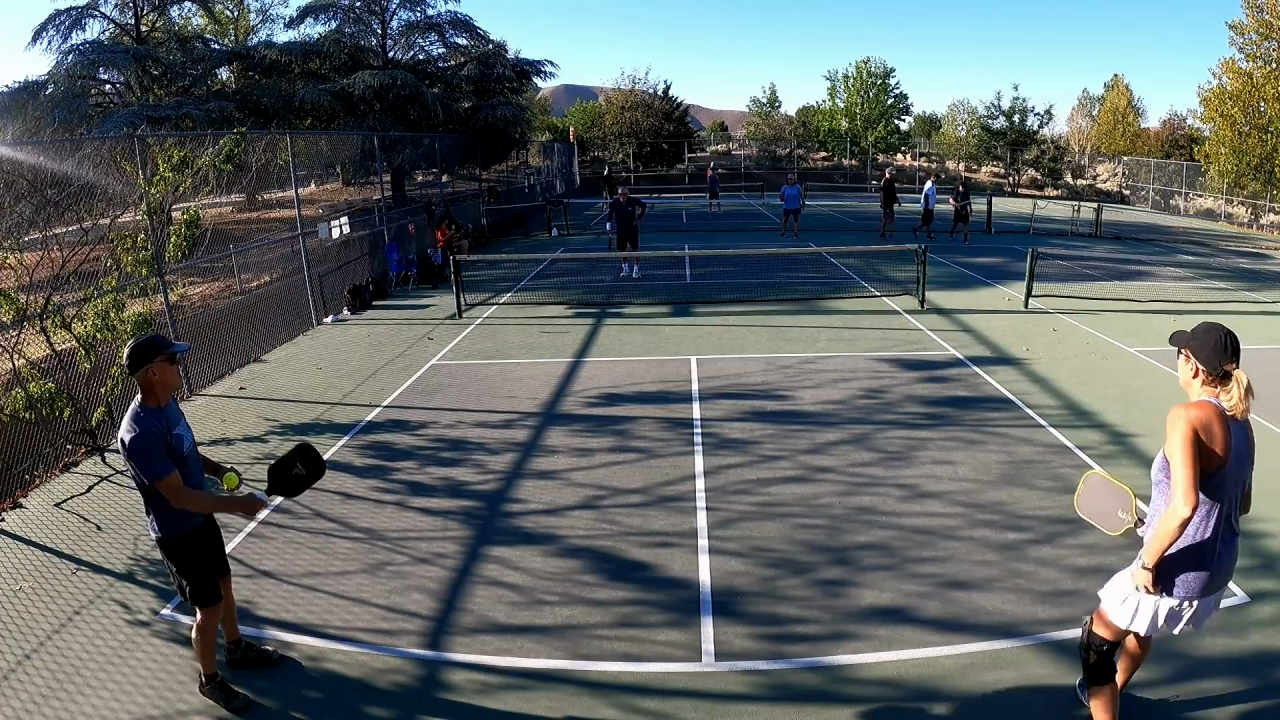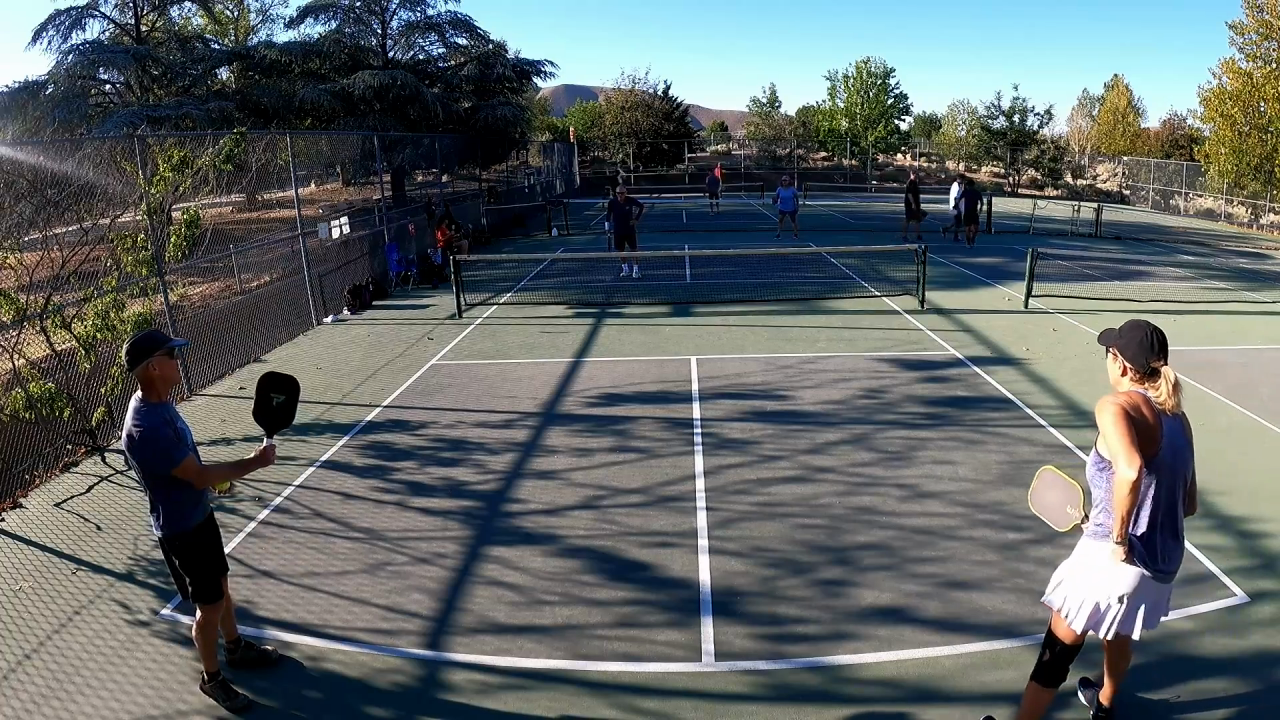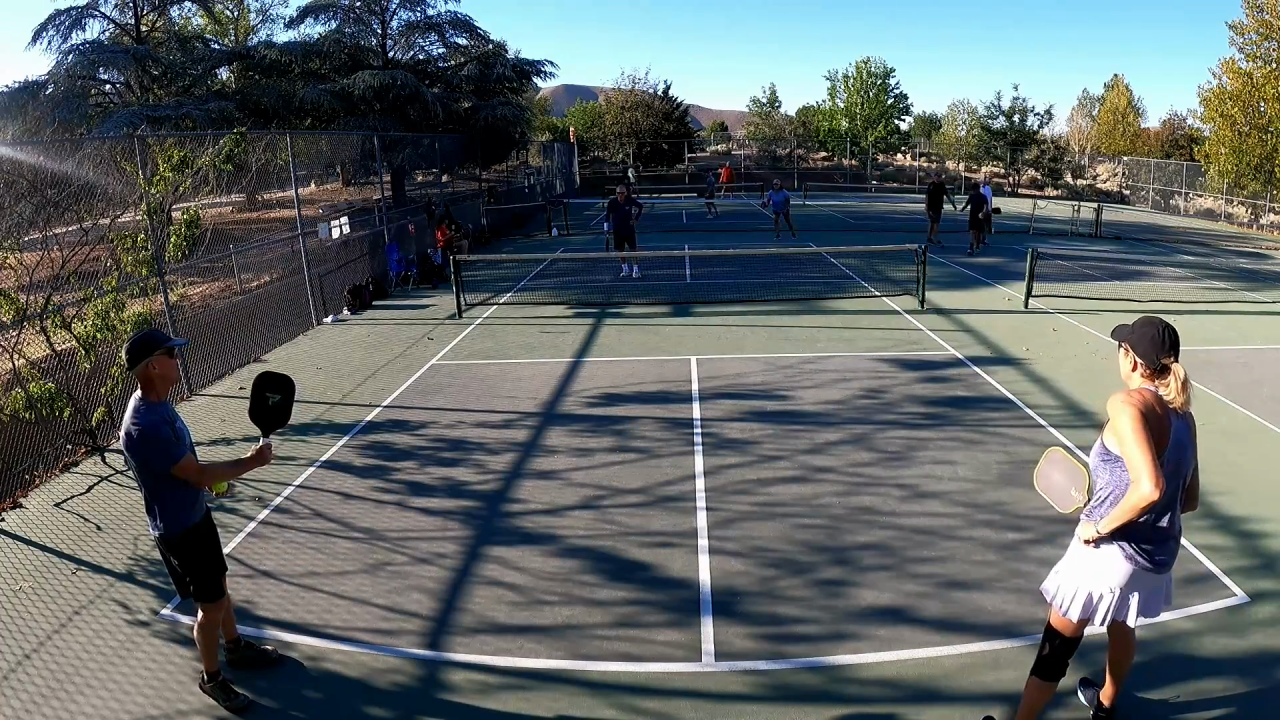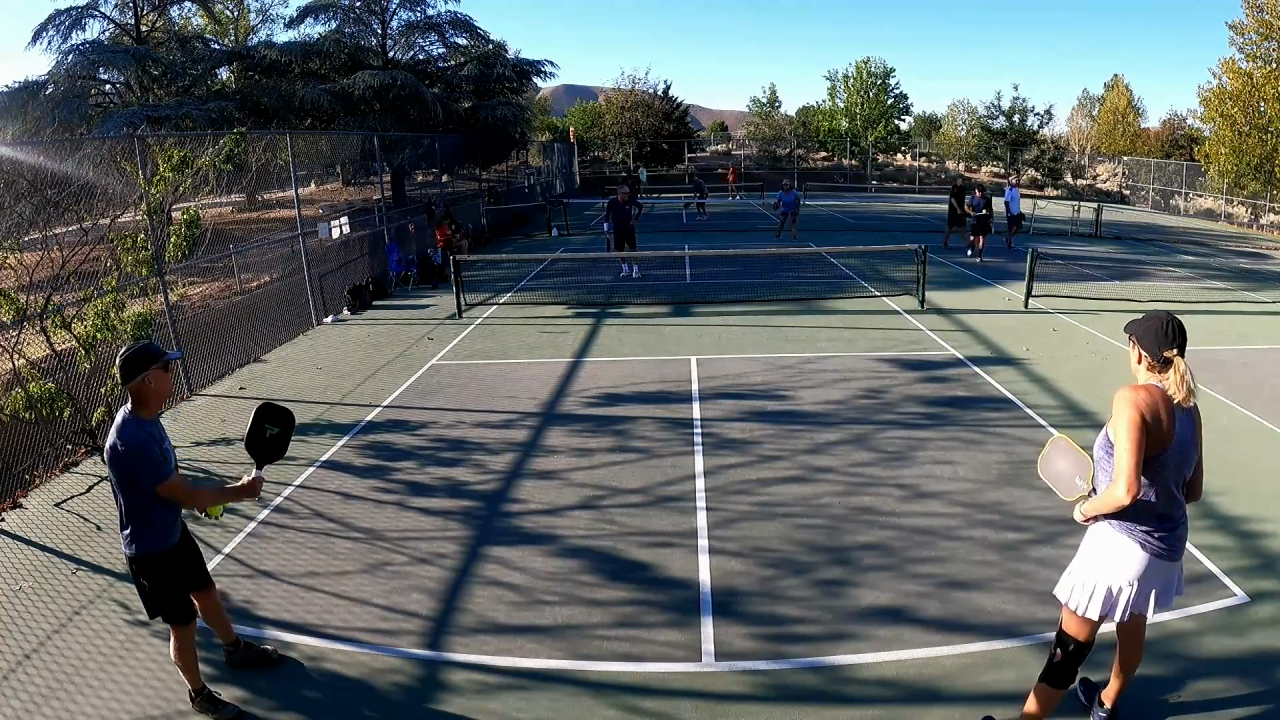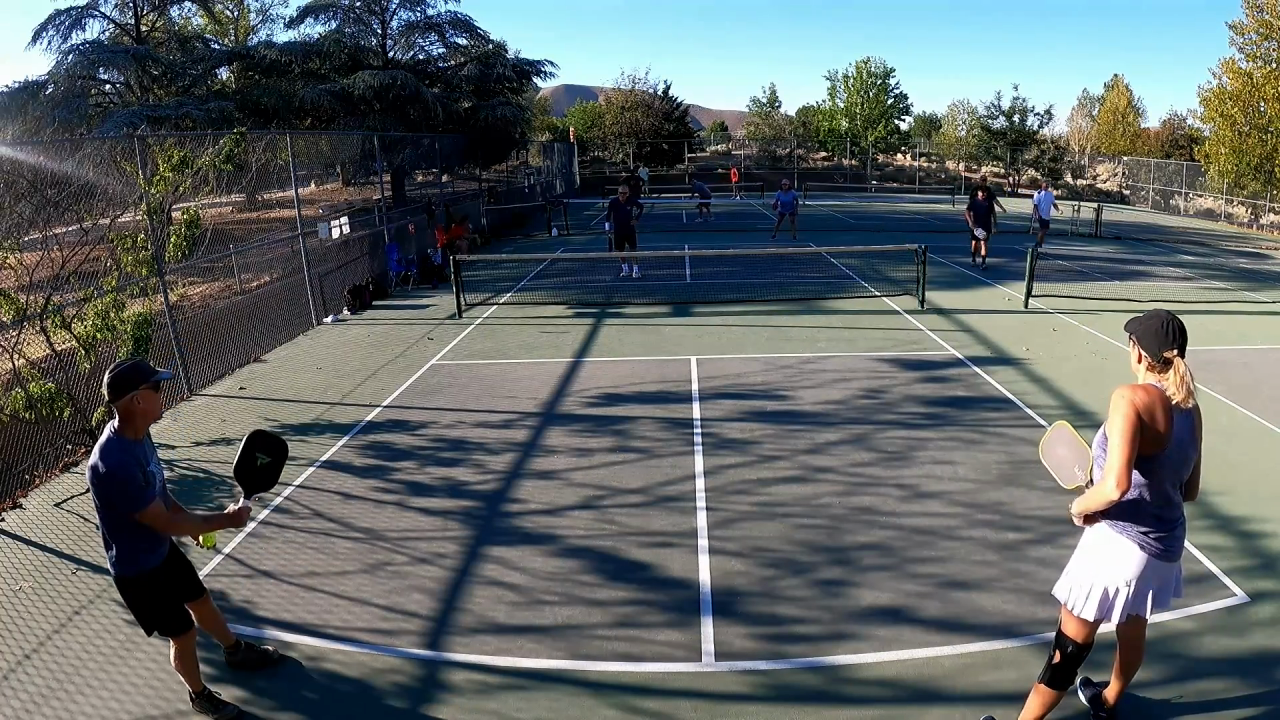
dt=0.7s
person 1, frame 1
left shoulder: (1187, 417)
right shoulder: (1239, 423)
left elbow: (1183, 506)
right elbow: (1241, 504)
left wrist: (1145, 563)
left hip: (1176, 571)
right hip: (1215, 567)
left knee: (1096, 643)
right knee: (1141, 629)
person 1, frame 2
left shoulder: (1116, 405)
right shoulder: (1177, 418)
left elbow: (1130, 471)
right elbow: (1188, 504)
left wrist: (1118, 537)
left hip: (1111, 560)
right hip: (1161, 565)
left knee: (1056, 652)
right knee: (1118, 631)
person 1, frame 3
left shoulder: (1128, 403)
right shoulder: (1183, 416)
left elbow: (1150, 489)
right elbow: (1189, 499)
left wrist: (1097, 527)
left hip: (1109, 553)
right hip: (1155, 559)
left knee: (1056, 648)
right knee: (1122, 629)
person 1, frame 4
left shoulder: (1133, 399)
right shoulder: (1189, 409)
left elbow: (1124, 490)
right elbow: (1192, 491)
left wrist: (1085, 508)
left hip: (1120, 543)
right hip: (1165, 548)
left knee: (1069, 647)
right knee: (1131, 631)
person 1, frame 5
left shoulder: (1131, 398)
right shoulder: (1190, 409)
left elbow: (1114, 489)
right elbow: (1190, 490)
left wrist: (1080, 507)
left hip: (1121, 543)
right hip: (1165, 547)
left knee: (1069, 647)
right knee: (1132, 630)
person 2, frame 1
left shoulder: (168, 403)
right shoulder: (141, 434)
right elbow: (179, 497)
left wrist: (218, 469)
right wrist: (236, 504)
left hip: (201, 518)
right hip: (178, 533)
left knee: (223, 586)
right knee: (210, 608)
left ankle: (237, 648)
right ankle: (210, 680)
person 2, frame 2
left shoulder: (159, 402)
right shoulder: (146, 426)
right elbow: (199, 476)
left wrist: (217, 475)
right wrist: (253, 462)
left hip: (199, 514)
right hip: (181, 530)
left knee: (220, 585)
right knee: (210, 606)
left ankle: (236, 648)
right ankle: (211, 678)
person 2, frame 3
left shoulder: (157, 403)
right shoulder: (145, 425)
right elbow: (198, 475)
left wrist: (210, 475)
right wrist: (251, 462)
left hip: (195, 514)
right hip: (177, 529)
left knee: (219, 586)
right knee: (212, 604)
left ankle: (236, 648)
right ankle: (211, 677)
person 2, frame 4
left shoulder: (146, 417)
right shoulder: (132, 442)
right elbow: (184, 496)
left wrist: (201, 496)
right wrist: (239, 491)
left hip: (174, 531)
right hip: (151, 550)
left knee: (206, 593)
right knee: (183, 625)
left ankle: (235, 648)
person 2, frame 5
left shoulder: (138, 433)
right shoulder: (114, 464)
right elbow: (166, 524)
left wrist: (190, 519)
right wrist: (224, 520)
left hip: (163, 550)
right hip: (138, 569)
left knee: (201, 601)
right knee: (184, 634)
left ankle: (236, 651)
